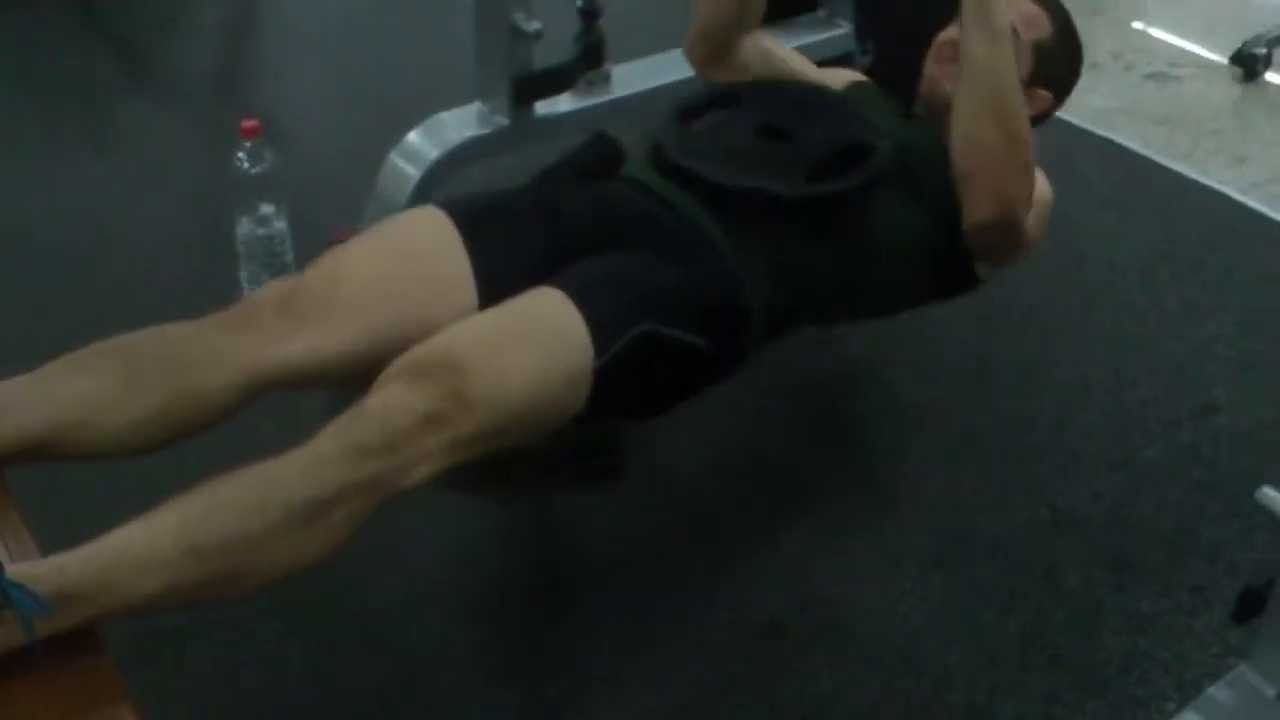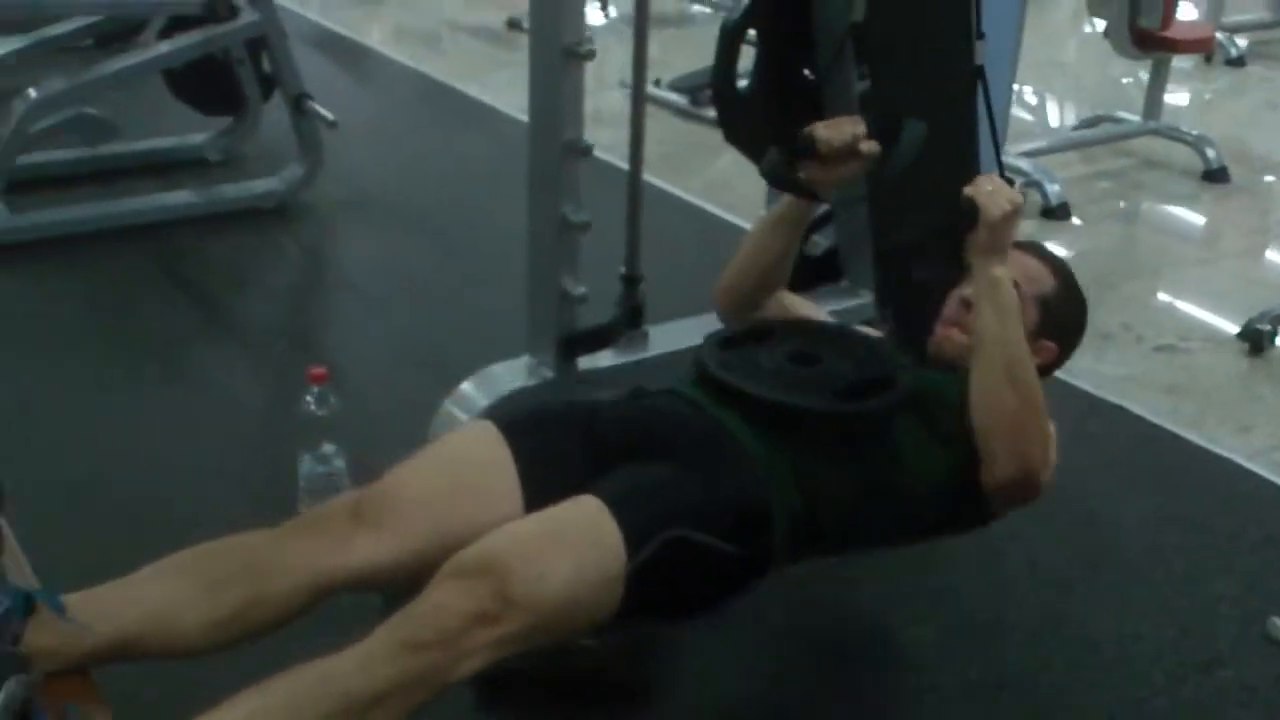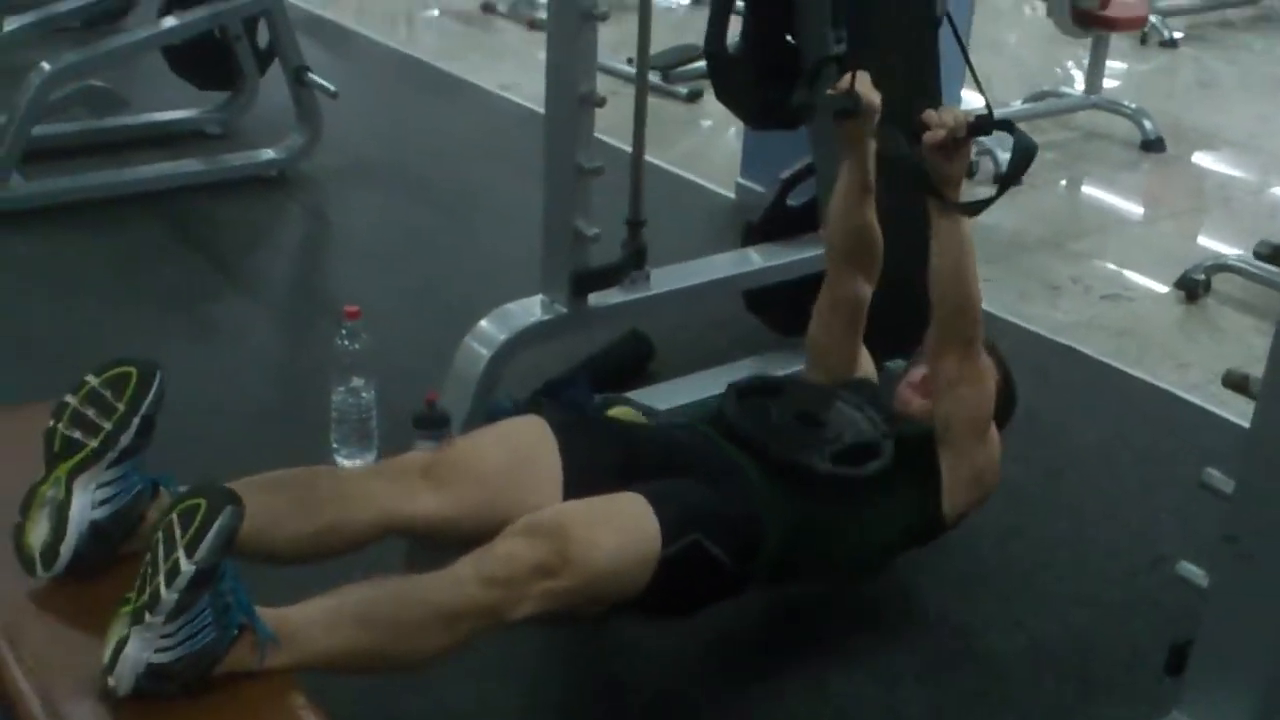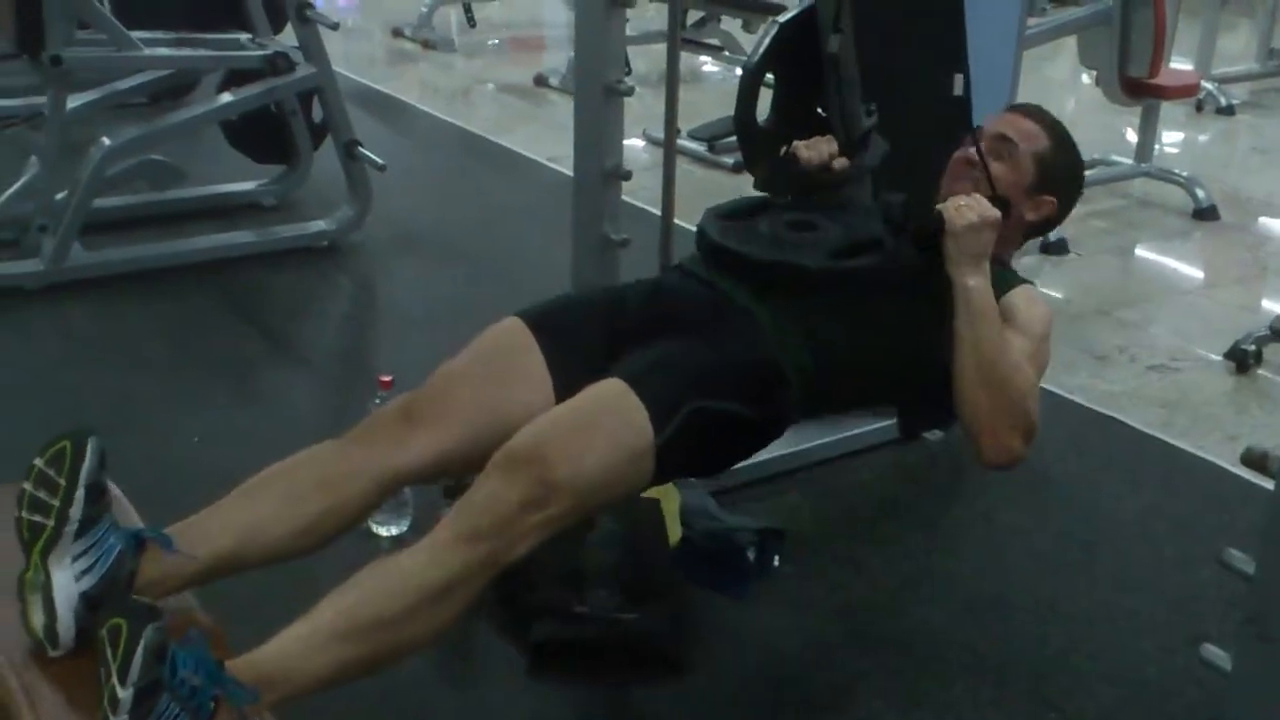
dt=1s
person 1, frame 1
left shoulder: (1017, 200)
right shoulder: (859, 95)
left elbow: (991, 205)
left hip: (706, 274)
right hip: (610, 204)
left knee: (415, 412)
right knee: (274, 321)
person 1, frame 2
left shoulder: (1014, 419)
right shoulder: (884, 356)
left elbow: (1013, 471)
right elbow: (735, 301)
left wrist: (997, 268)
right wrist: (807, 190)
left hip: (732, 497)
right hip: (646, 421)
left knee: (468, 608)
right knee: (352, 529)
person 1, frame 3
left shoulder: (957, 466)
right shoulder: (854, 392)
left elbow: (960, 341)
right elbow: (849, 277)
left wrist: (946, 193)
right wrist: (859, 149)
left hip: (739, 512)
right hip: (667, 445)
left knee: (529, 561)
right knee: (423, 481)
left ankle: (230, 645)
right ankle: (128, 511)
person 1, frame 4
left shoulder: (1013, 307)
left elbow: (1003, 440)
left wrist: (969, 273)
right wrist: (795, 182)
left hip: (739, 360)
right hip: (669, 298)
left knee: (511, 501)
right knee: (400, 432)
right ankle: (124, 567)
